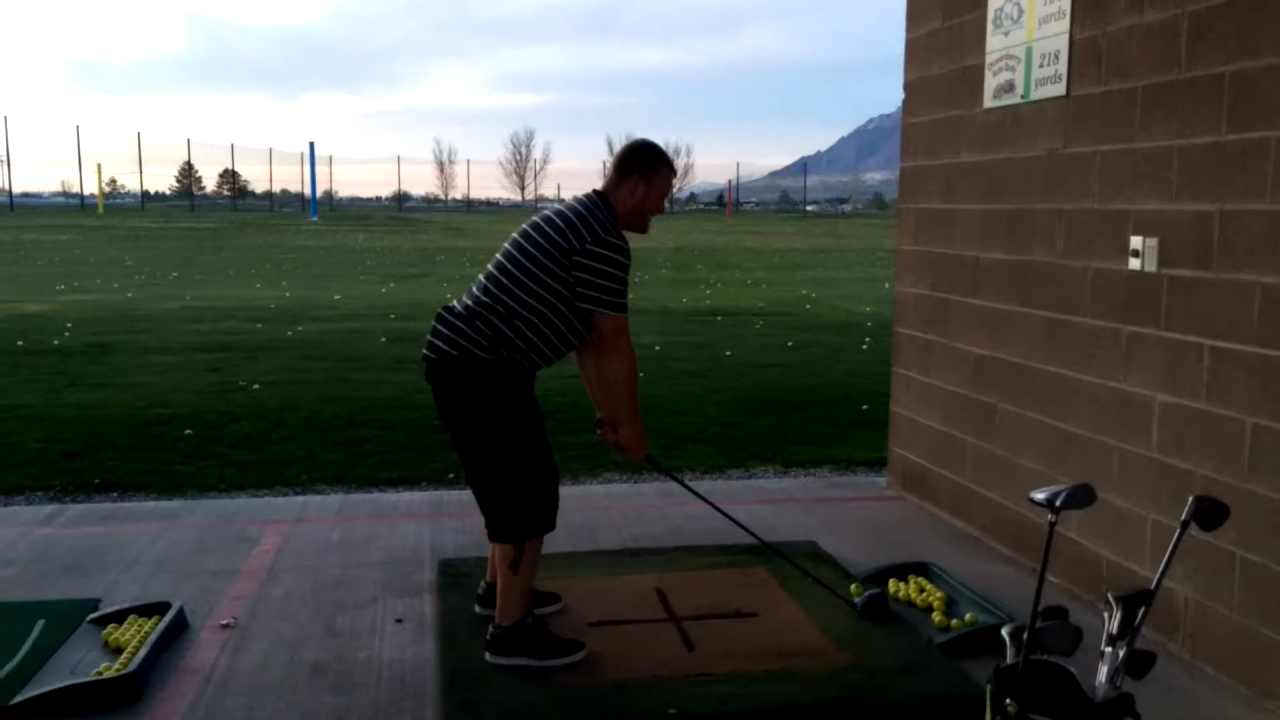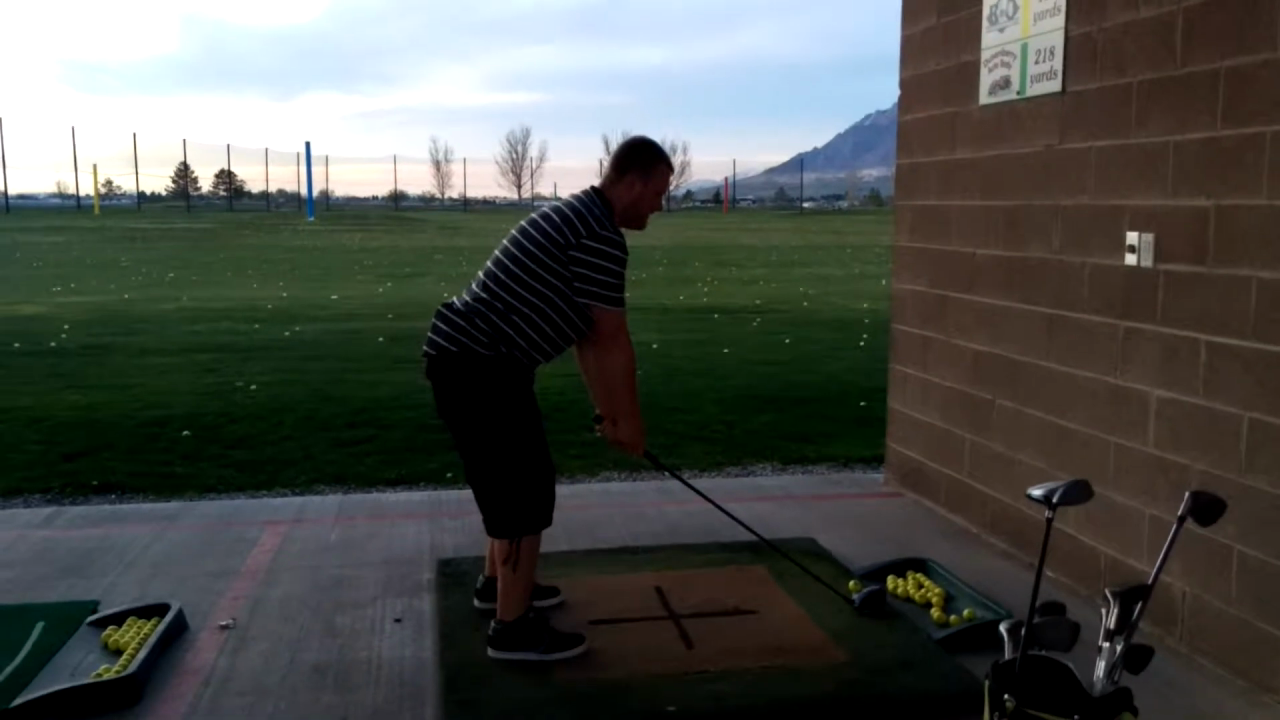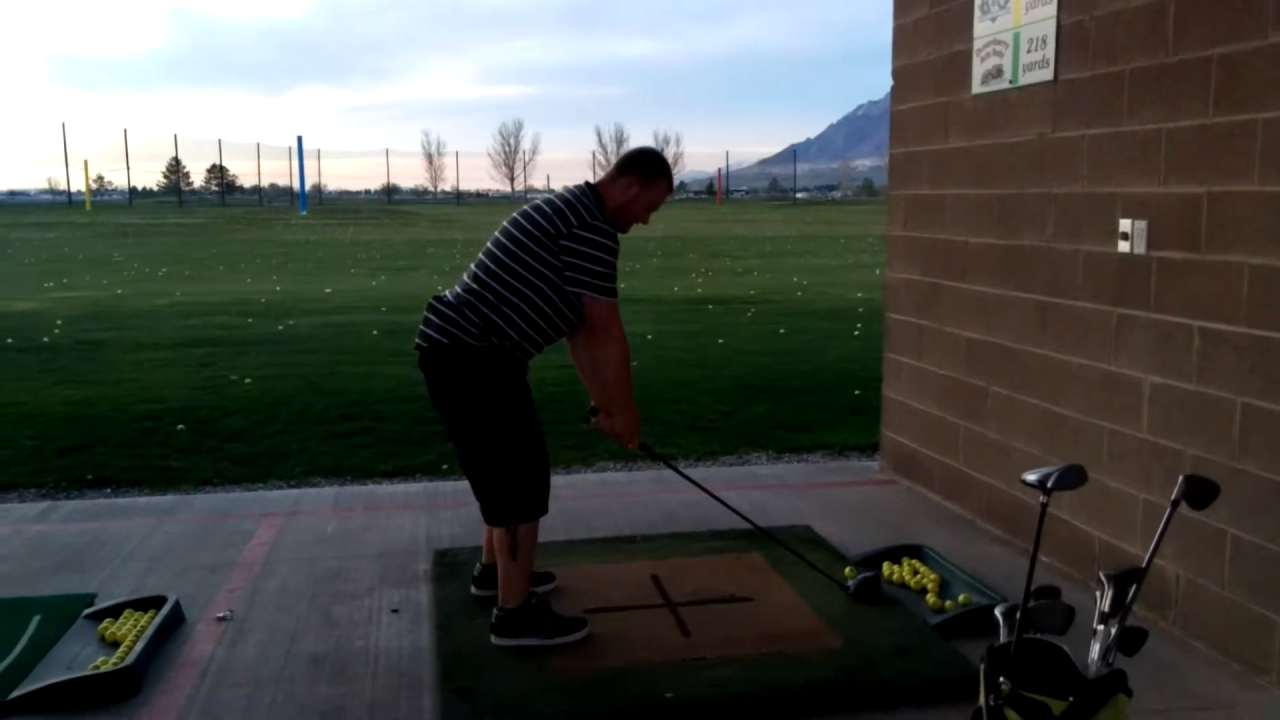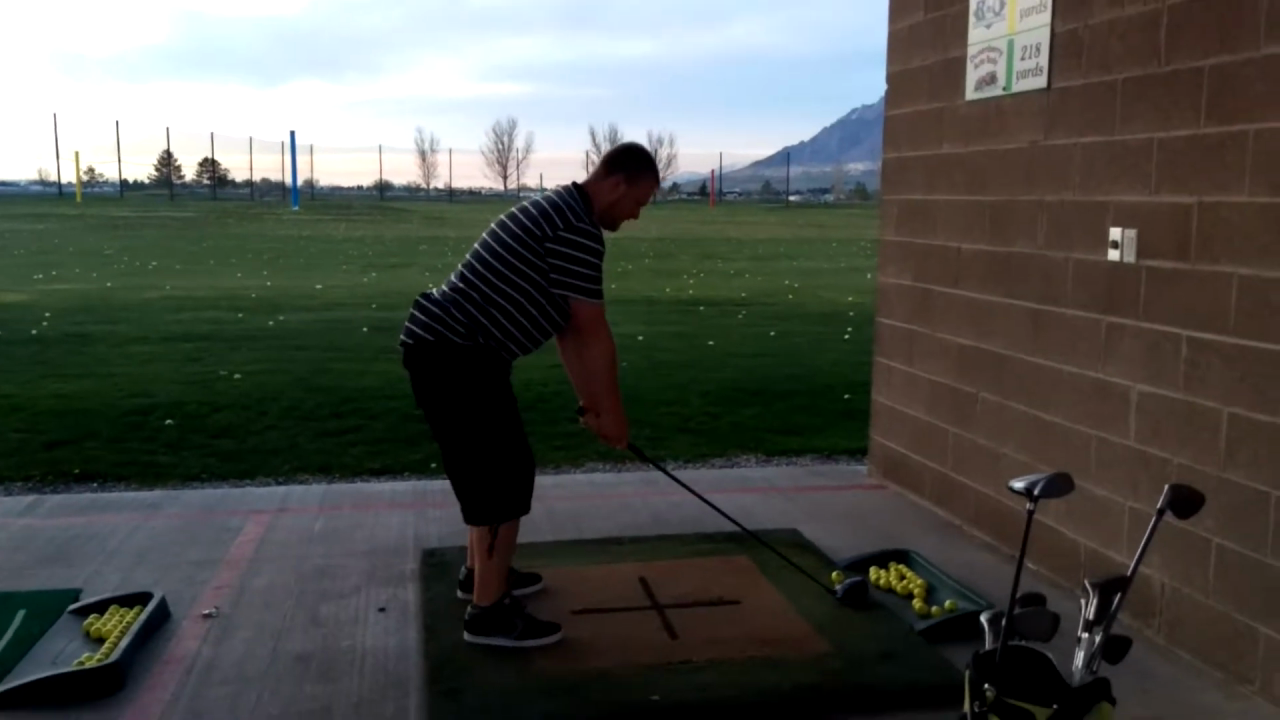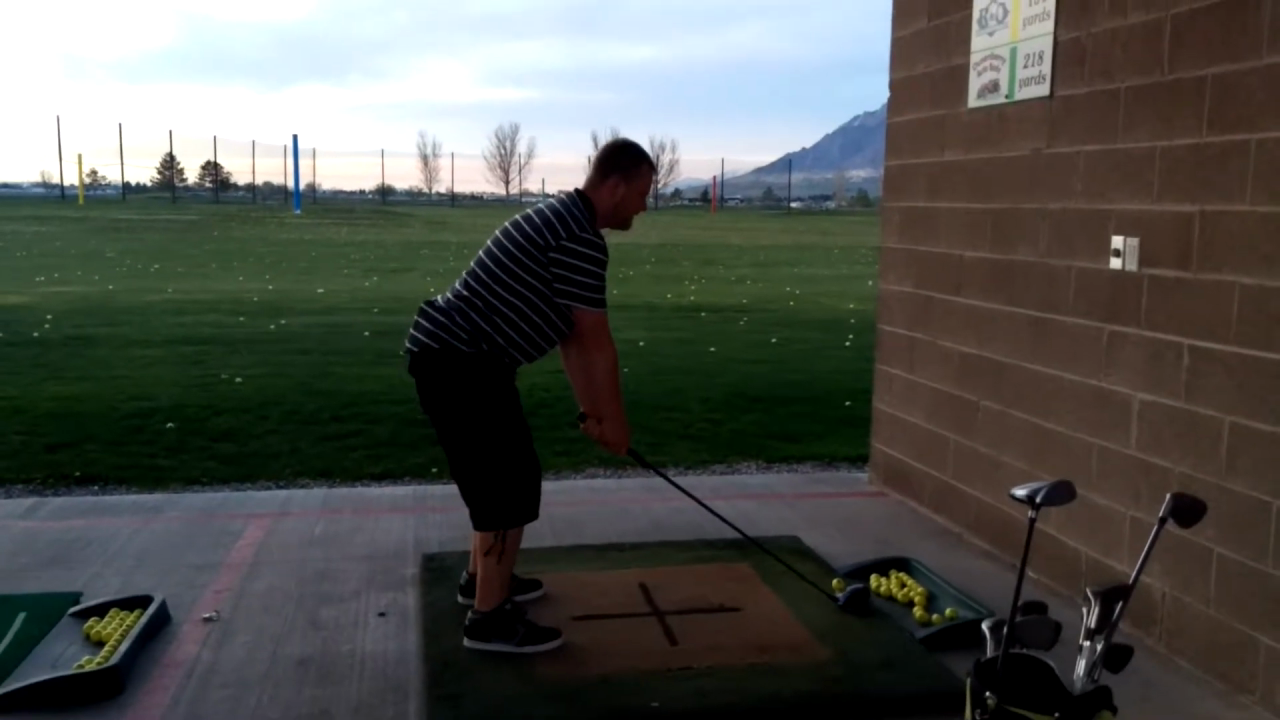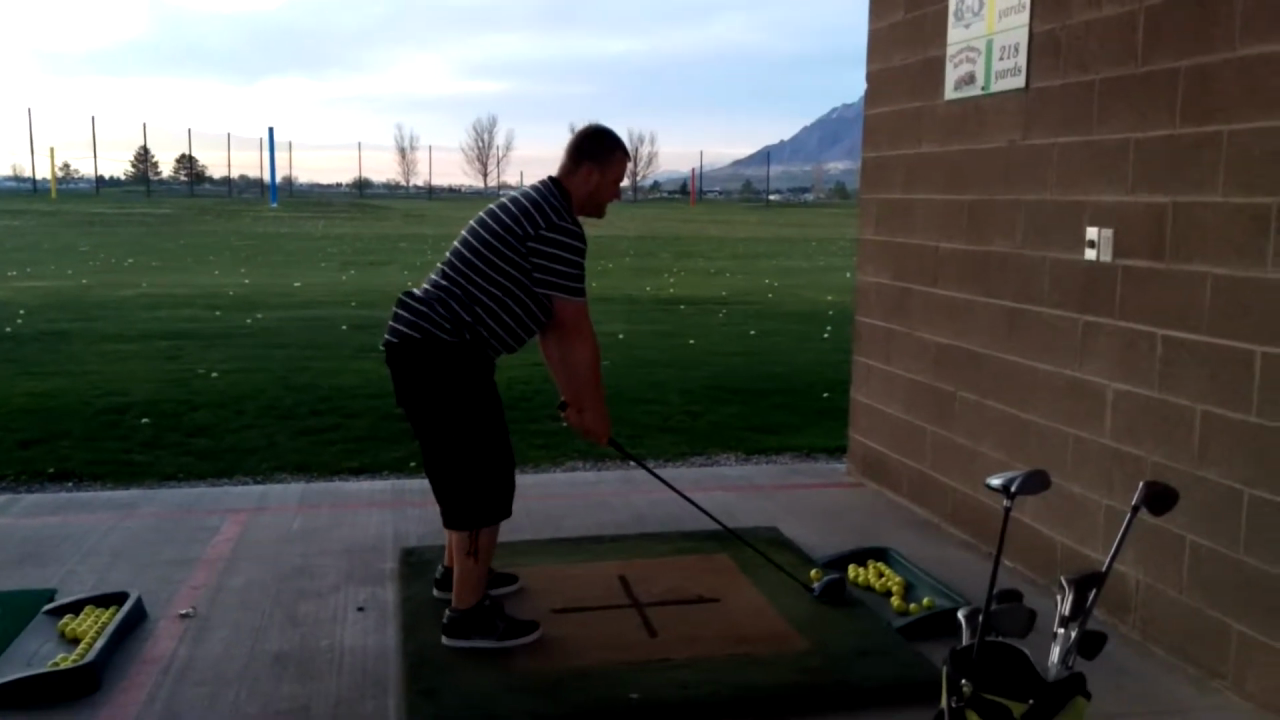
dt=0.7s
person 1, frame 1
left shoulder: (578, 221)
right shoulder: (604, 242)
left elbow: (587, 339)
right elbow: (614, 347)
left wrist: (607, 416)
right wrist: (630, 426)
left hip: (463, 357)
right hip: (481, 368)
left knee: (513, 480)
right knee: (526, 491)
left ankle: (499, 587)
right ankle: (510, 631)
person 1, frame 2
left shoulder: (576, 218)
right shoulder: (601, 237)
left elbow: (588, 336)
right elbow: (613, 342)
left wrist: (607, 412)
right wrist: (629, 421)
left hip: (465, 354)
right hip: (481, 363)
left knee: (512, 477)
right knee: (524, 488)
left ankle: (498, 581)
right ankle: (512, 627)
person 1, frame 3
left shoulder: (570, 213)
right shoulder: (591, 228)
left elbow: (579, 328)
right elbow: (606, 333)
left wrist: (601, 404)
right wrist: (623, 412)
left hip: (457, 345)
right hip: (472, 355)
left knee: (508, 464)
right knee: (519, 475)
left ankle: (494, 568)
right ankle: (515, 614)
person 1, frame 4
left shoulder: (558, 212)
right shoulder: (577, 230)
left elbow: (567, 327)
right elbow: (592, 334)
left wrist: (589, 404)
right wrist: (612, 413)
left hip: (444, 345)
right hip: (456, 354)
left knee: (495, 465)
right knee: (502, 475)
left ankle: (481, 571)
right ankle: (489, 610)
person 1, frame 5
left shoulder: (561, 220)
right shoulder: (581, 238)
left elbow: (571, 335)
right elbow: (595, 342)
left wrist: (591, 410)
right wrist: (614, 420)
left hip: (449, 352)
right hip: (461, 360)
left knee: (497, 472)
right knee: (510, 481)
left ankle: (482, 575)
right ankle: (489, 616)
person 1, frame 6
left shoulder: (535, 208)
right shoulder: (559, 227)
left elbow: (550, 324)
right elbow: (576, 331)
left wrist: (572, 399)
right wrist: (594, 409)
left hip: (424, 343)
right hip: (442, 352)
left knee: (473, 466)
right knee: (483, 477)
left ankle: (456, 571)
right ankle: (467, 614)
